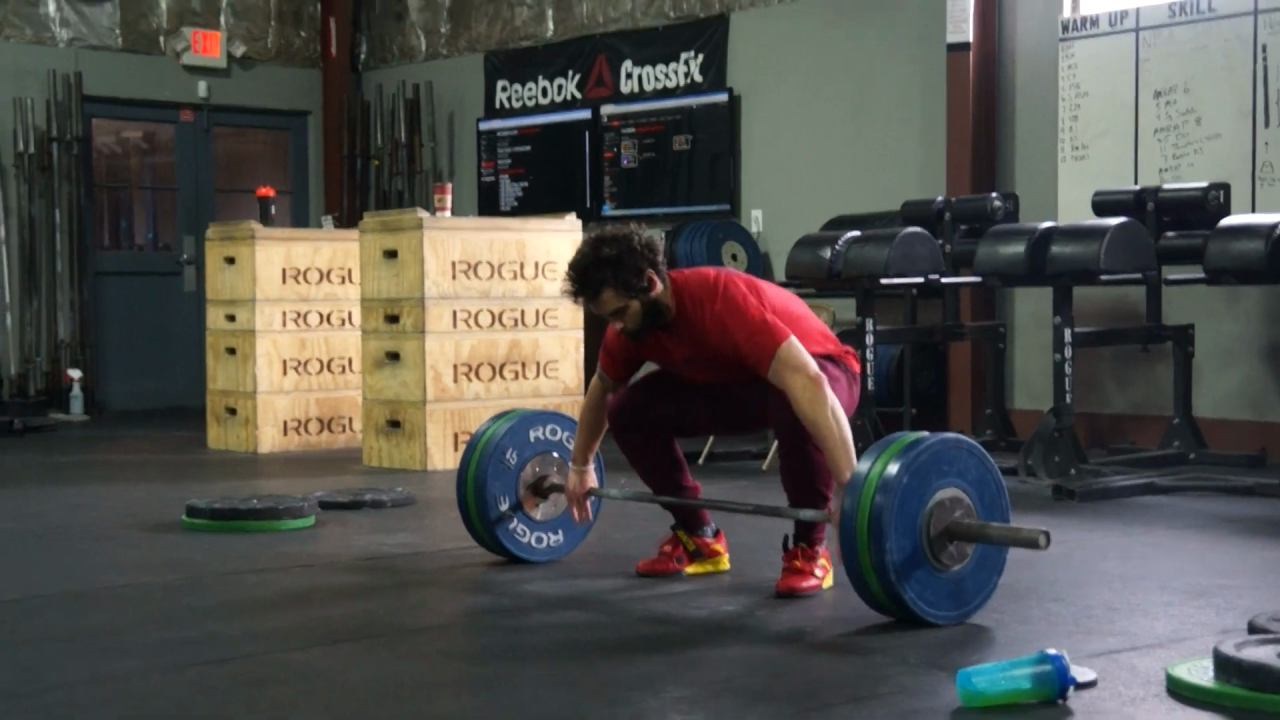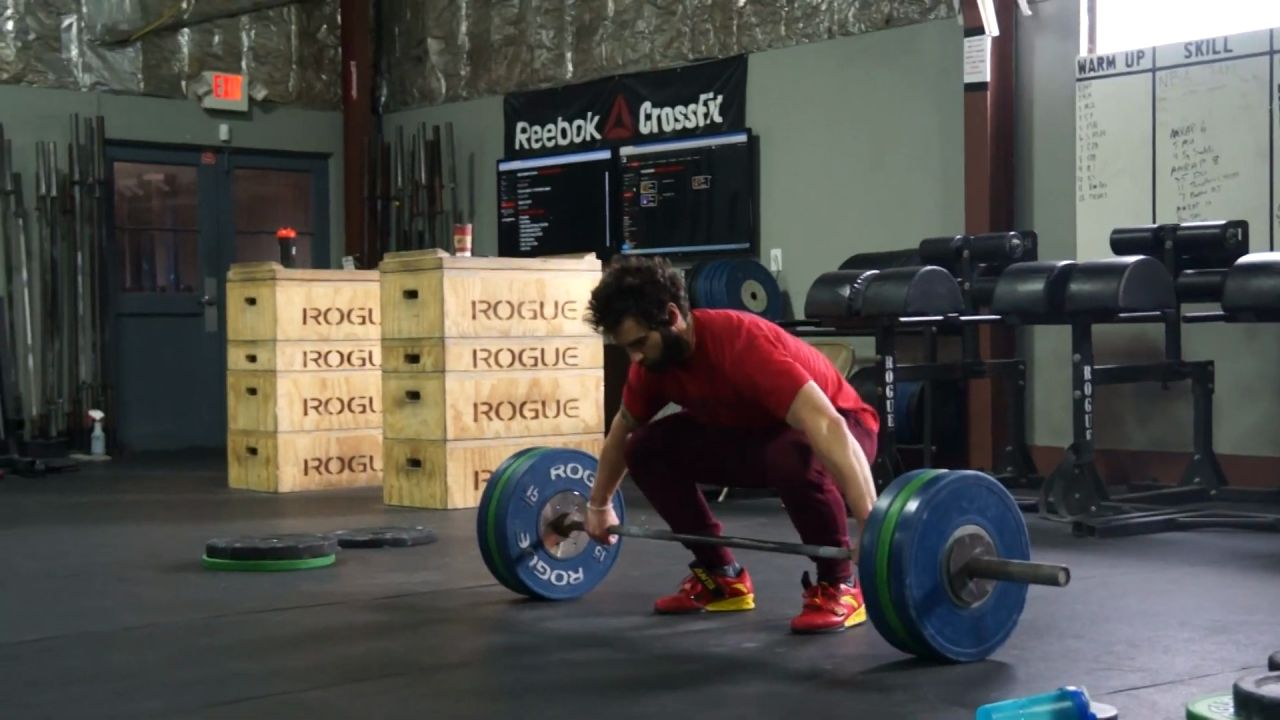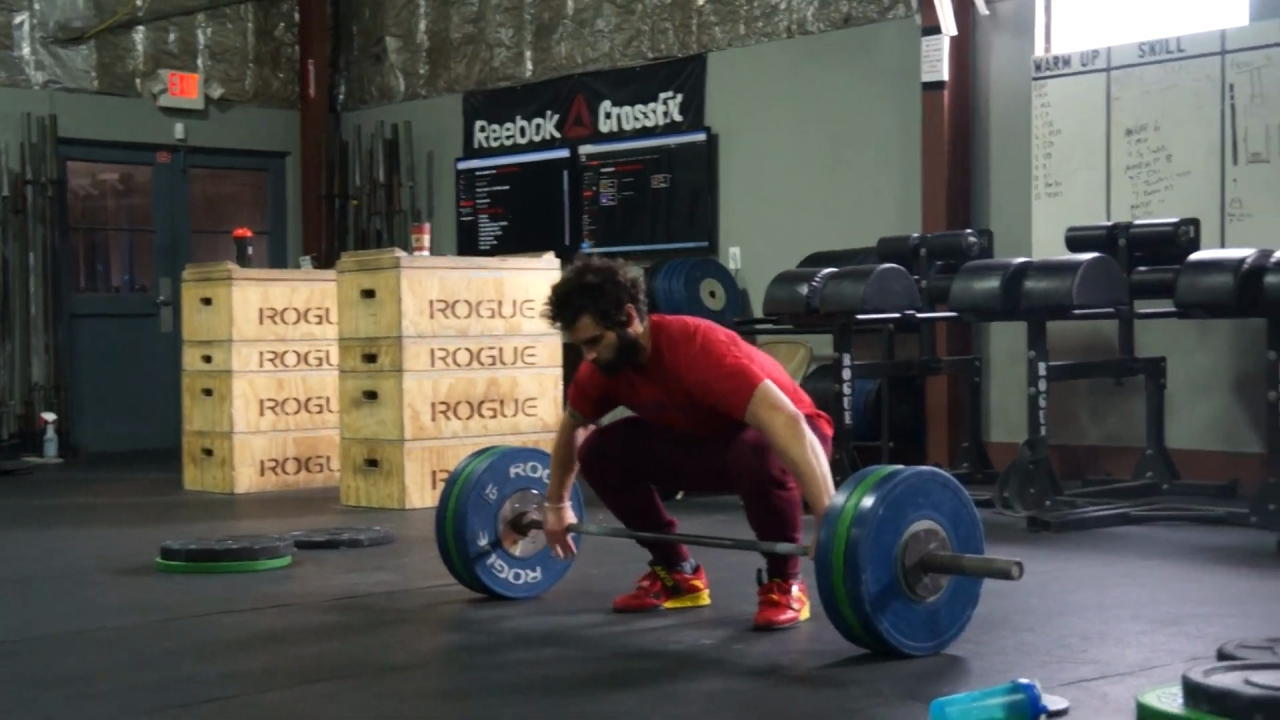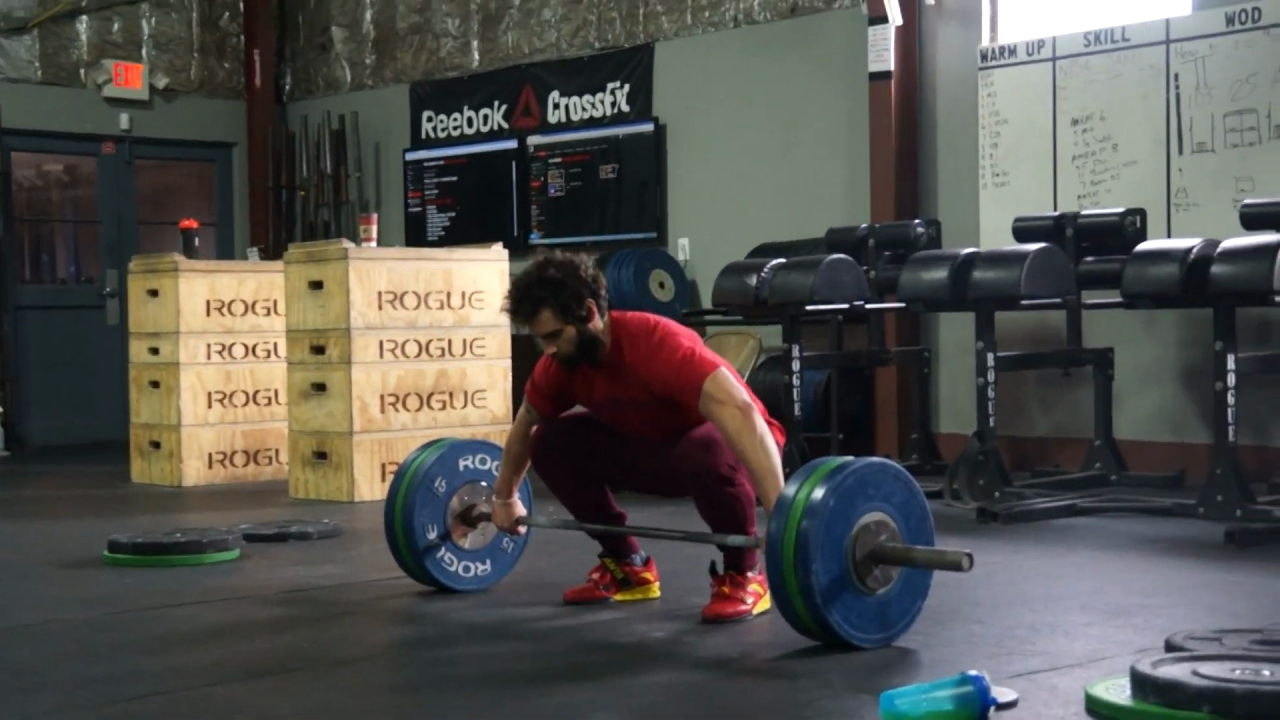
dt=0.5s
person 1, frame 1
left shoulder: (721, 301)
right shoulder: (630, 321)
left elbow: (807, 385)
right elbow: (601, 390)
left wrist: (850, 488)
right wrist: (580, 467)
left hip: (818, 367)
left knee: (796, 412)
right knee: (628, 410)
left ankle: (810, 549)
right ankle: (699, 536)
person 1, frame 2
left shoulder: (742, 345)
right shoulder: (652, 360)
left elbow: (825, 427)
right elbow: (622, 430)
right wrist: (599, 506)
left hip: (841, 427)
left knee: (793, 459)
right knee: (644, 450)
left ankle: (839, 586)
right ankle: (720, 576)
person 1, frame 3
left shoulder: (697, 349)
right shoulder: (604, 365)
left elbow: (785, 424)
right elbow: (570, 426)
right wrist: (556, 505)
left hip: (790, 429)
left knee: (759, 458)
right knee: (598, 453)
left ankle: (785, 583)
right ankle: (676, 572)
person 1, frame 4
left shoulder: (655, 344)
right shoulder: (561, 364)
left elbow: (739, 414)
right elbow: (525, 423)
right wrist: (504, 498)
left hip: (739, 441)
left knee: (705, 455)
right knee: (549, 444)
left ankle: (744, 575)
right ankle: (627, 565)
